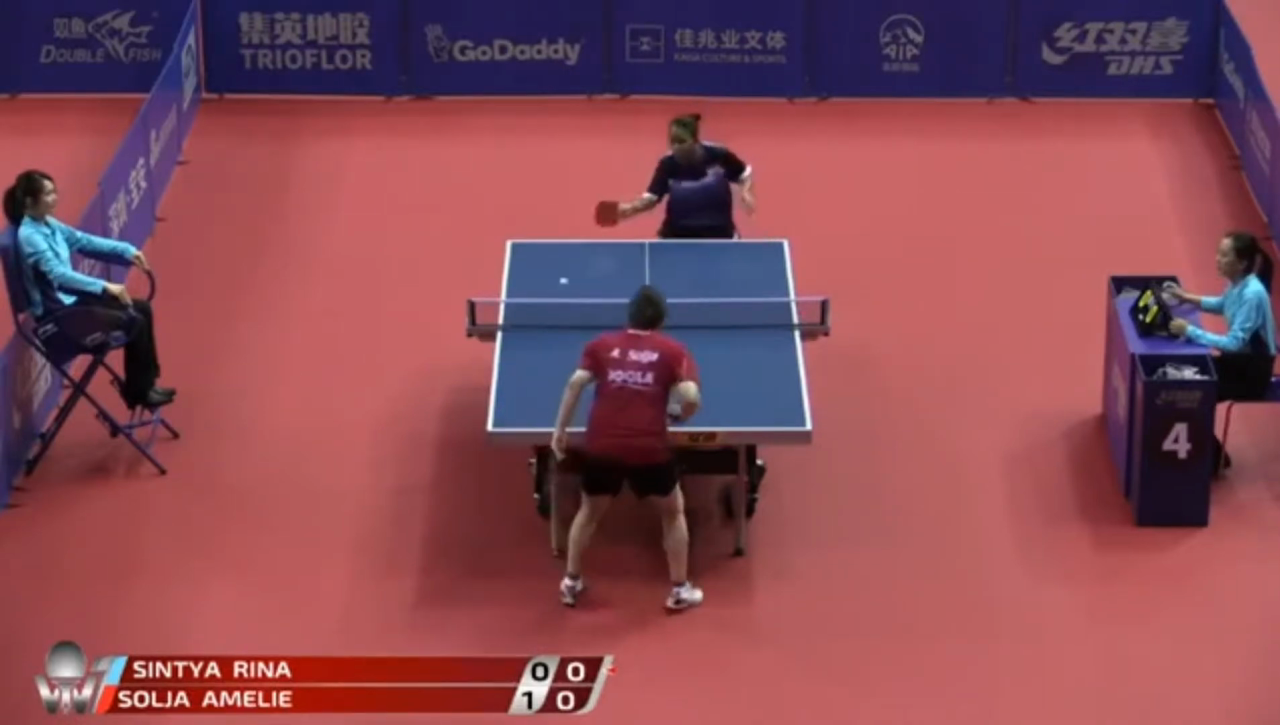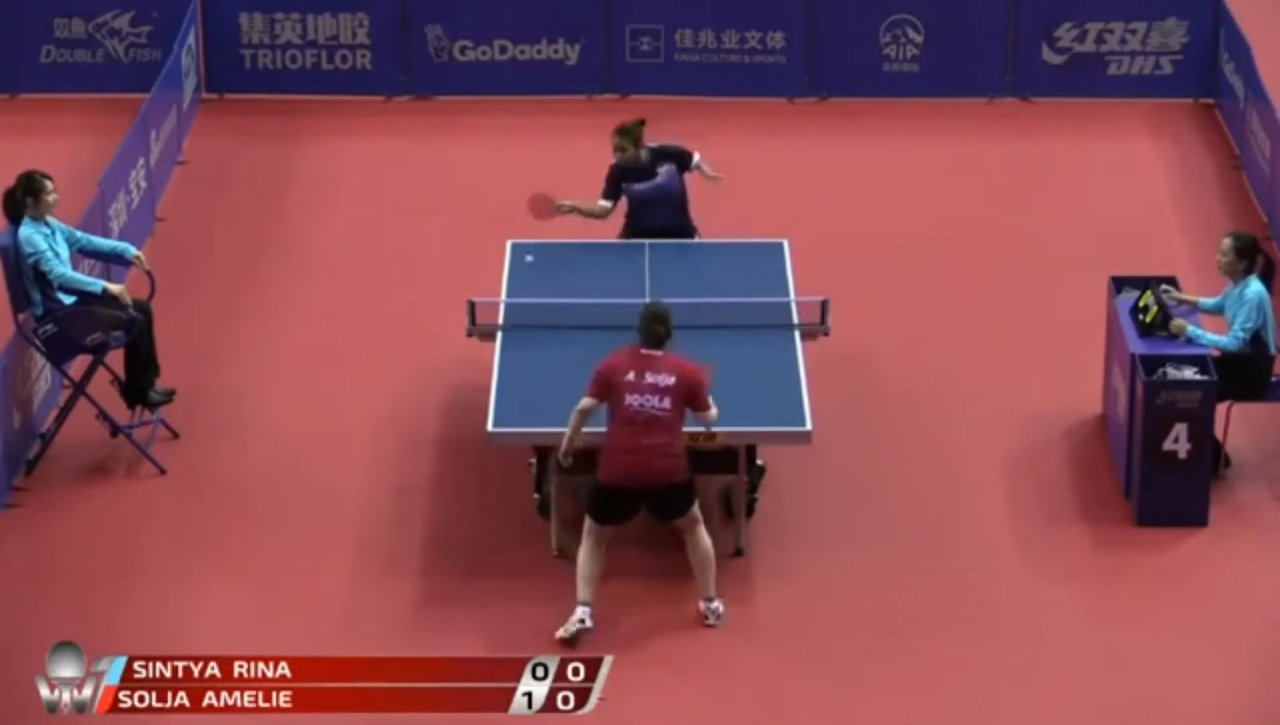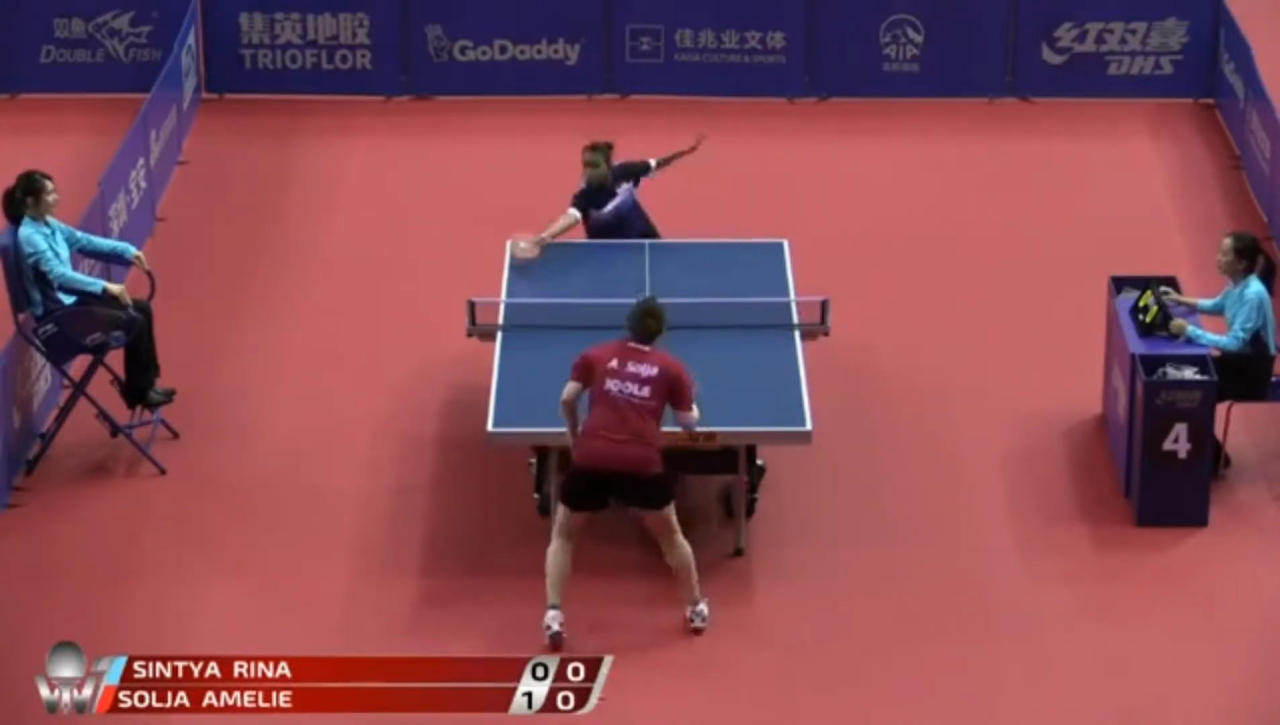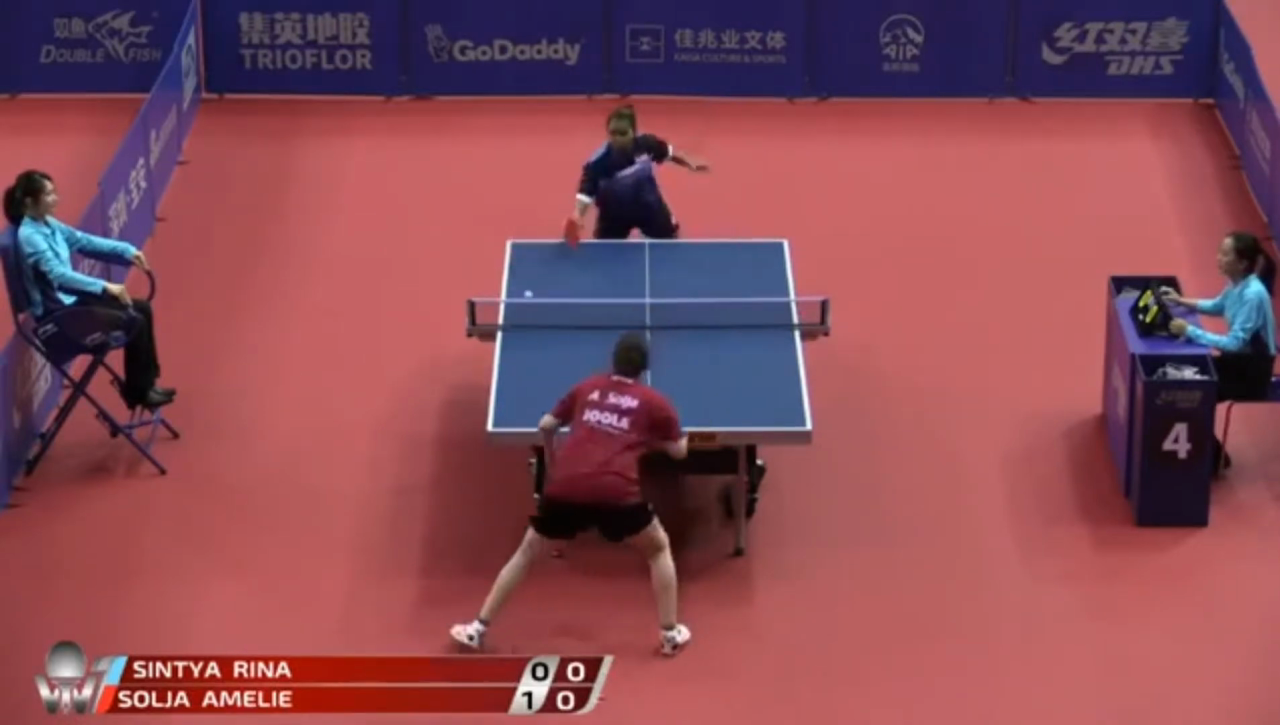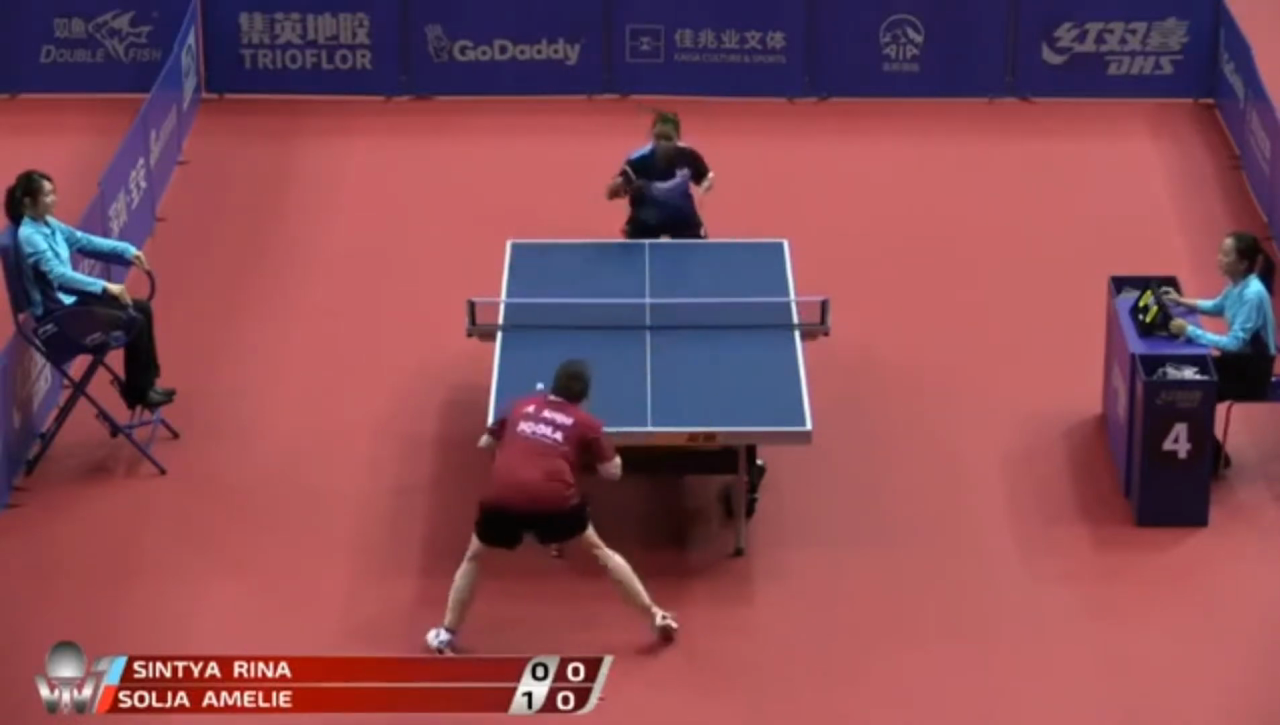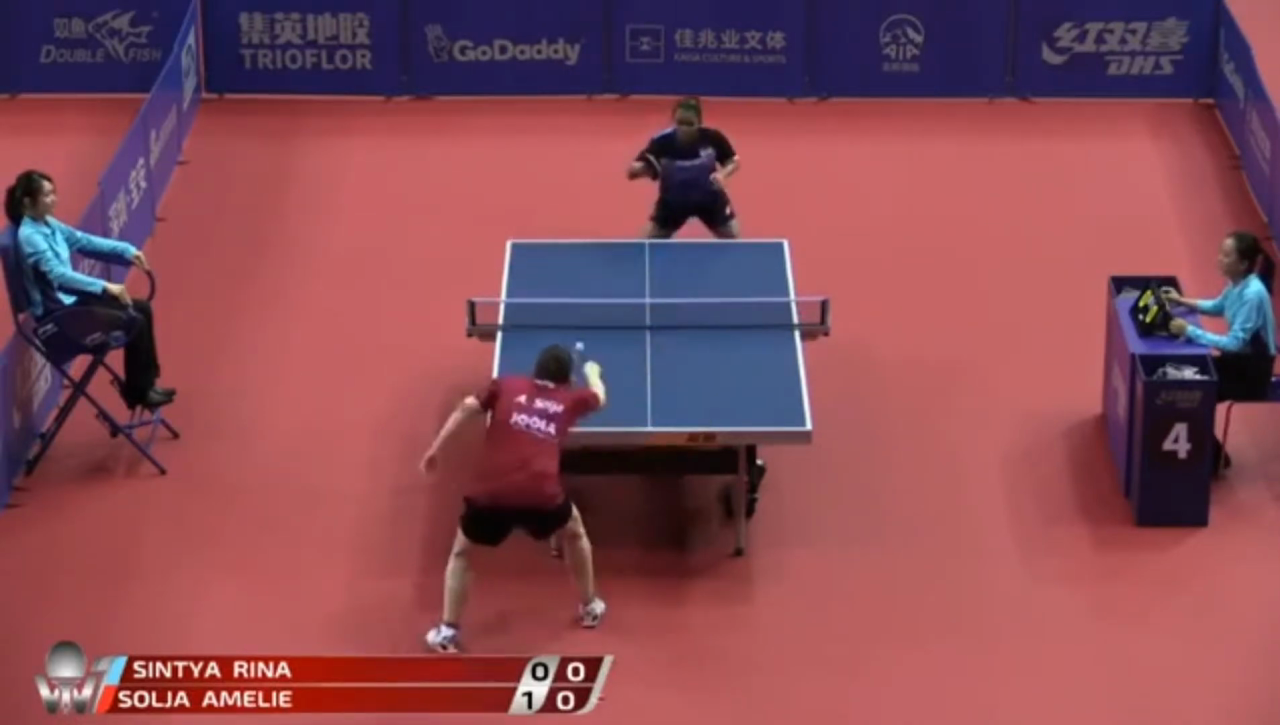
dt=0.2s
person 1, frame 1
left shoulder: (602, 344)
right shoulder: (674, 351)
left elbow: (576, 383)
right elbow: (691, 397)
left wrist: (560, 429)
right wrist: (681, 415)
left hip: (601, 446)
right hip: (650, 449)
left knee: (590, 510)
right knee: (673, 512)
left ankle: (571, 583)
right ankle: (680, 590)
person 1, frame 2
left shoulder: (613, 364)
right shoulder: (688, 371)
left elbow: (584, 407)
right elbow: (709, 419)
left wrist: (568, 441)
right wrist: (707, 402)
left hip: (616, 472)
right hip: (667, 471)
left knee: (592, 540)
right knee: (694, 528)
left ankle: (582, 613)
right ankle: (710, 605)
person 1, frame 3
left shoulder: (596, 355)
right shoulder: (671, 367)
left elbow: (568, 397)
right elbow: (688, 421)
left wrist: (574, 432)
right wrist: (693, 408)
left hip: (591, 459)
right hip: (642, 464)
left knee: (562, 535)
right knee: (669, 535)
left ankle: (554, 617)
right ankle: (696, 608)
person 1, frame 4
left shoulder: (585, 388)
right shoulder: (655, 402)
left elbow: (546, 426)
right elbow: (679, 450)
left wrist: (552, 458)
left hip: (565, 488)
right hip: (616, 494)
left knee: (526, 554)
right knee: (659, 549)
left ankle: (477, 628)
right ankle: (670, 632)
person 1, frame 5
left shoulder: (520, 406)
right shoulder: (585, 423)
left elbow: (485, 443)
right elbow: (613, 472)
right wrist: (583, 455)
left hip: (501, 496)
right hip: (555, 499)
left knee: (473, 559)
right knee: (600, 551)
left ankle: (445, 634)
right ankle: (655, 617)
person 1, frame 6
left shoulder: (505, 386)
right shoulder: (571, 398)
left elbow: (468, 407)
right elbow: (599, 399)
left wrist: (435, 449)
right wrist: (593, 374)
left hip: (489, 493)
right hip: (542, 496)
left knee: (460, 553)
right knee: (575, 532)
left ankle: (447, 631)
right ankle: (589, 607)
person 2, frame 1
left shoulder: (48, 223)
right shoulder: (29, 236)
left elbow: (84, 240)
right elbow: (58, 274)
left wrist: (126, 250)
right wrist: (104, 286)
left hip: (72, 296)
right hip: (57, 310)
left knee: (142, 309)
right knee: (134, 322)
left ankle: (146, 382)
right ankle: (139, 392)
person 2, frame 2
left shoulder: (48, 223)
right shoulder: (29, 236)
left elbow: (84, 241)
right elbow: (58, 274)
left wrist: (126, 250)
right wrist: (105, 286)
left hip: (72, 296)
right hip: (57, 310)
left knee: (142, 309)
right knee: (134, 322)
left ankle: (145, 382)
right ankle: (139, 392)
person 2, frame 3
left shoulder: (48, 223)
right shoulder: (29, 236)
left elbow: (84, 241)
right elbow: (58, 274)
left wrist: (126, 250)
right wrist: (105, 286)
left hip: (72, 296)
right hip: (57, 310)
left knee: (142, 309)
right knee: (134, 322)
left ankle: (146, 382)
right ankle: (139, 392)
person 2, frame 4
left shoulder: (48, 223)
right shoulder: (29, 236)
left elbow: (84, 241)
right elbow: (58, 274)
left wrist: (126, 250)
right wrist: (105, 286)
left hip: (72, 296)
right hip: (57, 310)
left knee: (142, 309)
right knee: (134, 323)
left ankle: (145, 382)
right ankle: (139, 392)
person 2, frame 5
left shoulder: (48, 223)
right shoulder: (29, 236)
left elbow: (84, 241)
right elbow: (58, 275)
left wrist: (126, 250)
right wrist: (105, 286)
left hip: (72, 296)
right hip: (57, 310)
left knee: (142, 309)
right knee: (134, 322)
left ankle: (145, 382)
right ankle: (139, 392)
person 2, frame 6
left shoulder: (47, 223)
right shoulder: (29, 236)
left elbow: (84, 240)
right elbow: (58, 275)
left wrist: (126, 250)
right wrist: (104, 286)
left hip: (72, 296)
right hip: (57, 310)
left knee: (142, 309)
right knee: (134, 322)
left ankle: (146, 382)
right ankle: (138, 392)
person 3, frame 1
left shoulder: (1252, 294)
right shoulder: (1237, 284)
left elbow: (1233, 343)
right elbow: (1221, 305)
left wrist: (1189, 331)
right wrist: (1185, 297)
left hip: (1254, 369)
right hip: (1240, 358)
left ankle: (1214, 456)
person 3, frame 2
left shoulder: (1253, 295)
right shoulder: (1237, 284)
left elbow: (1234, 343)
right elbow: (1218, 305)
left wrist: (1189, 331)
right wrist: (1182, 298)
left hip: (1254, 370)
right hip: (1240, 358)
left ankle: (1214, 456)
person 3, frame 3
left shoulder: (1253, 295)
right shoulder: (1237, 284)
left elbow: (1234, 343)
right elbow: (1217, 306)
left wrist: (1189, 331)
right wrist: (1181, 300)
left hip: (1254, 370)
right hip: (1240, 358)
left ankle: (1214, 456)
person 3, frame 4
left shoulder: (1253, 295)
right shoulder: (1237, 284)
left elbow: (1234, 343)
right elbow: (1216, 306)
left wrist: (1189, 331)
right wrist: (1181, 301)
left hip: (1254, 370)
right hip: (1240, 358)
left ankle: (1214, 456)
person 3, frame 5
left shoulder: (1253, 294)
right shoulder: (1237, 284)
left elbow: (1234, 343)
right elbow: (1217, 307)
left wrist: (1189, 331)
right wrist: (1182, 301)
left hip: (1254, 370)
right hip: (1240, 358)
left ankle: (1215, 456)
person 3, frame 6
left shoulder: (1253, 294)
right shoulder: (1237, 284)
left elbow: (1234, 343)
right elbow: (1217, 307)
left wrist: (1189, 331)
right wrist: (1182, 301)
left hip: (1254, 370)
right hip: (1240, 358)
left ankle: (1215, 456)
